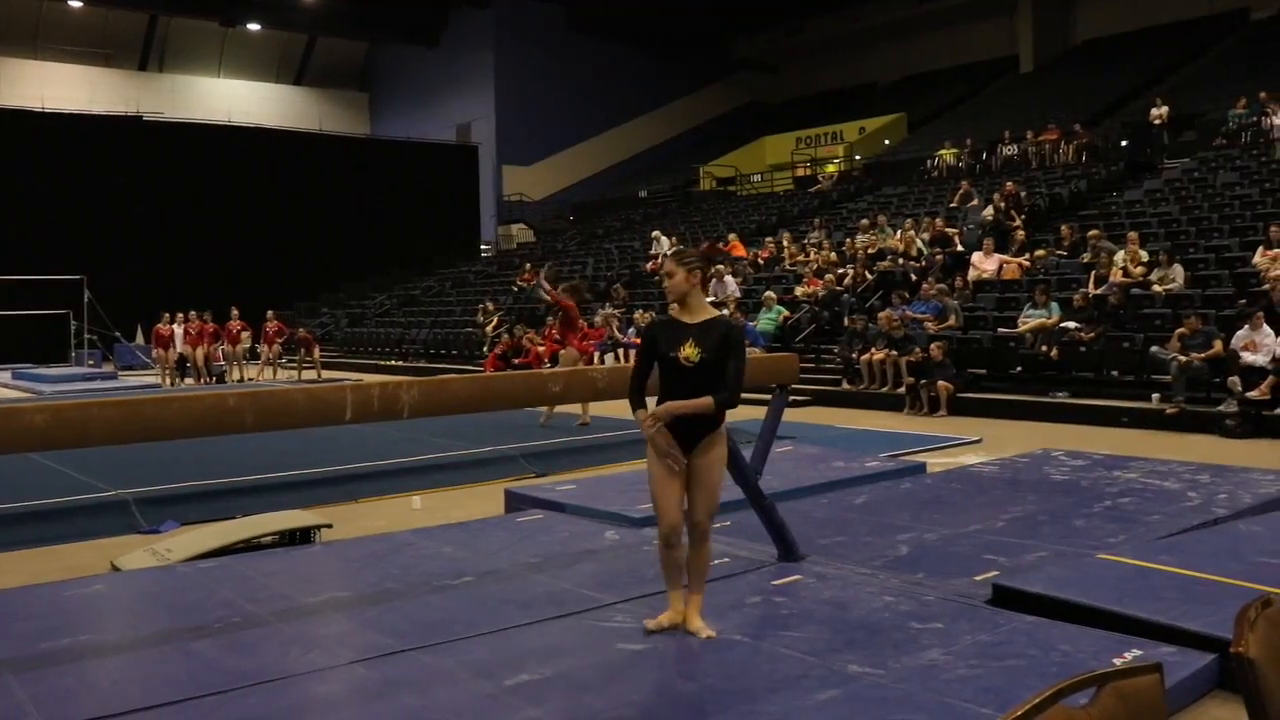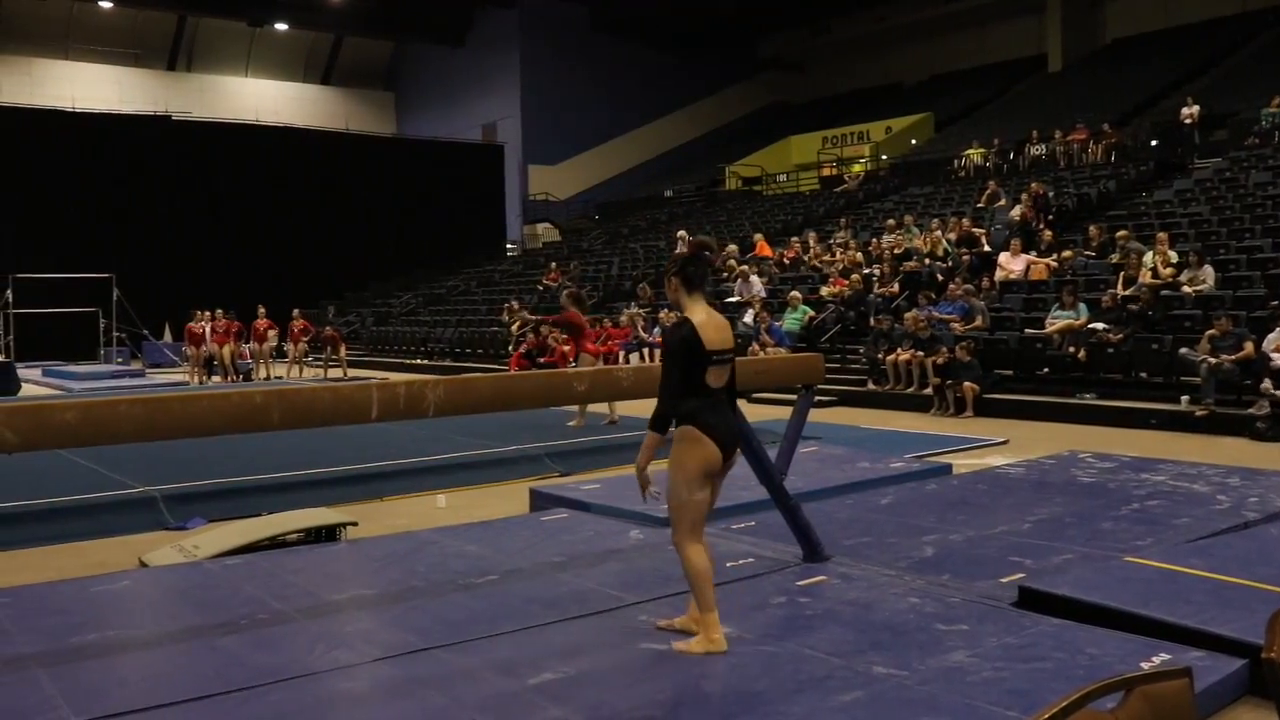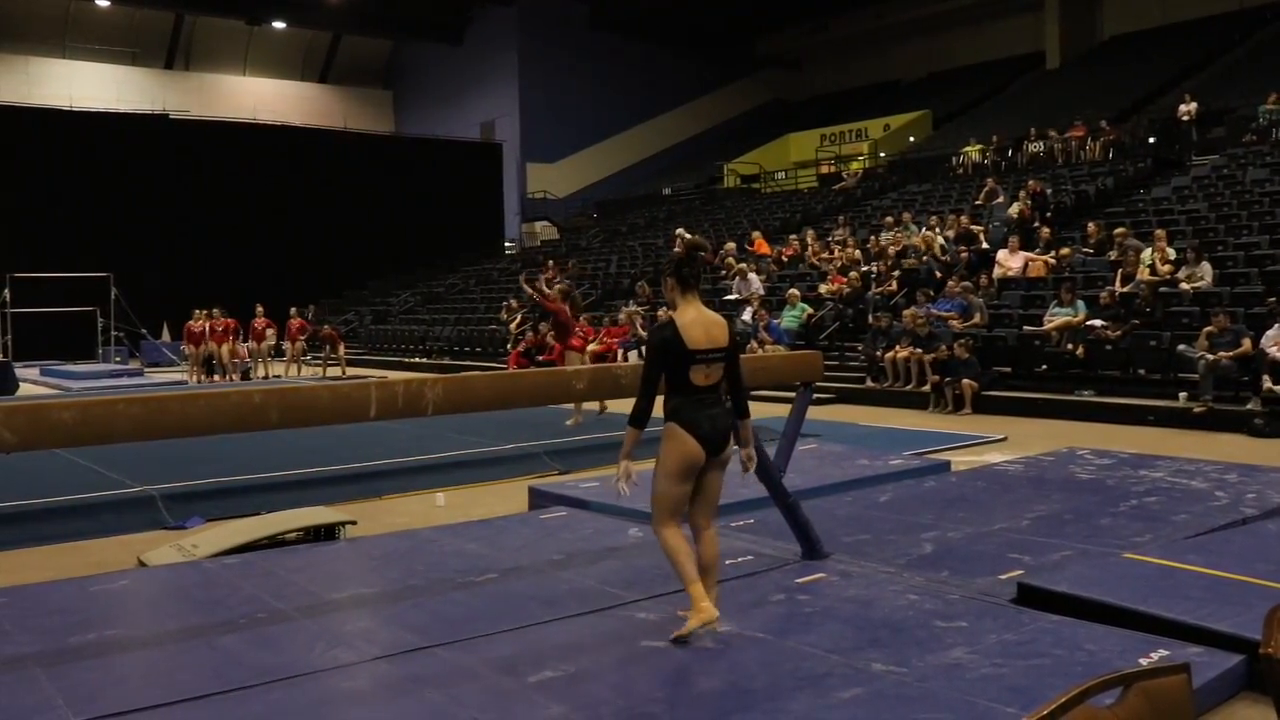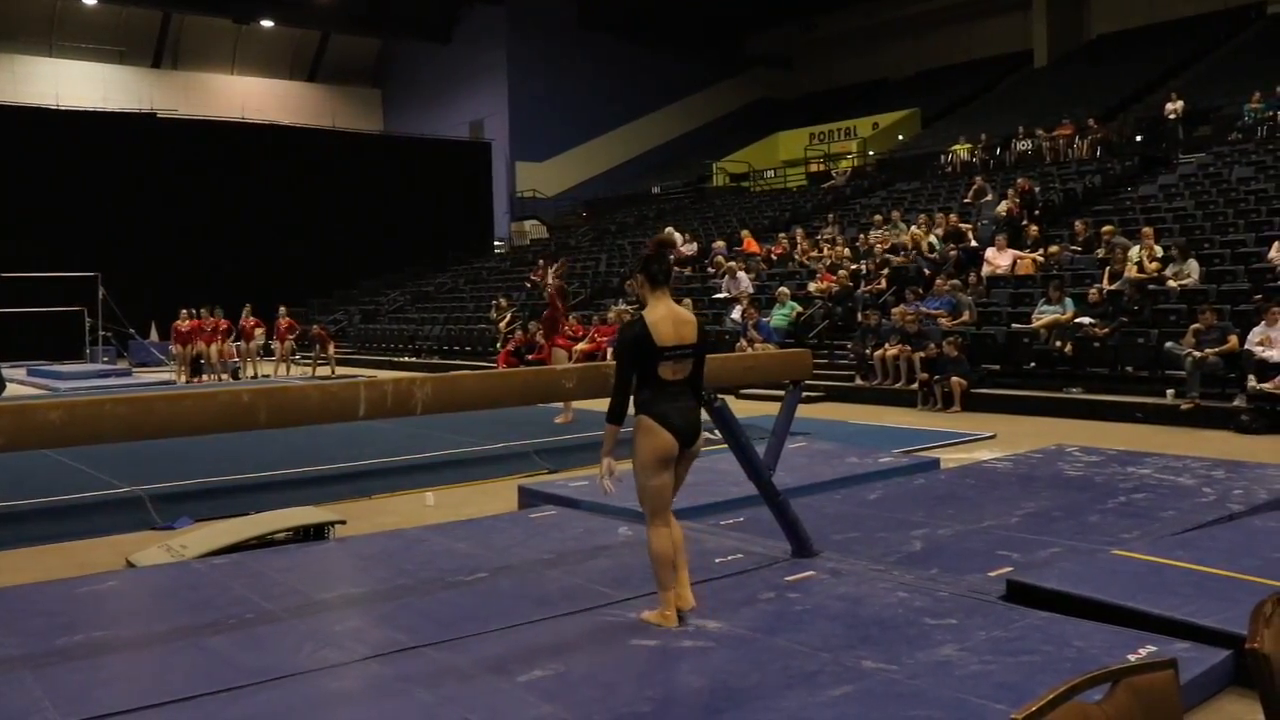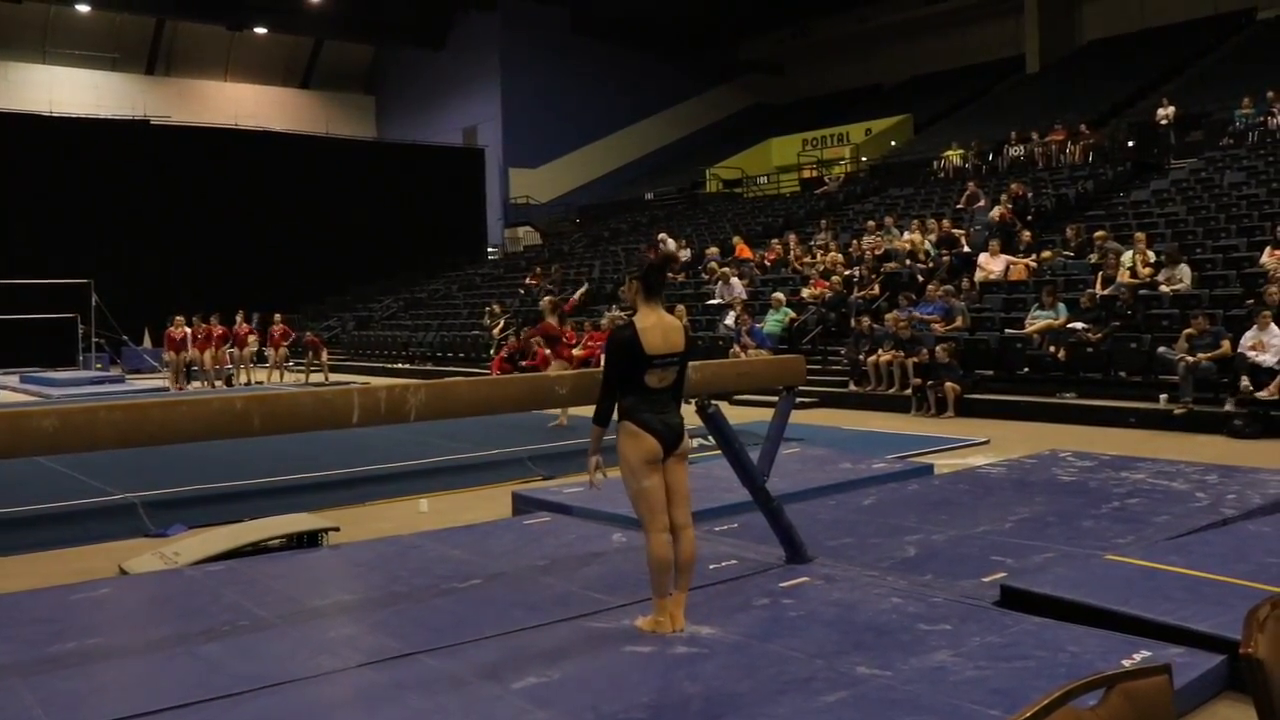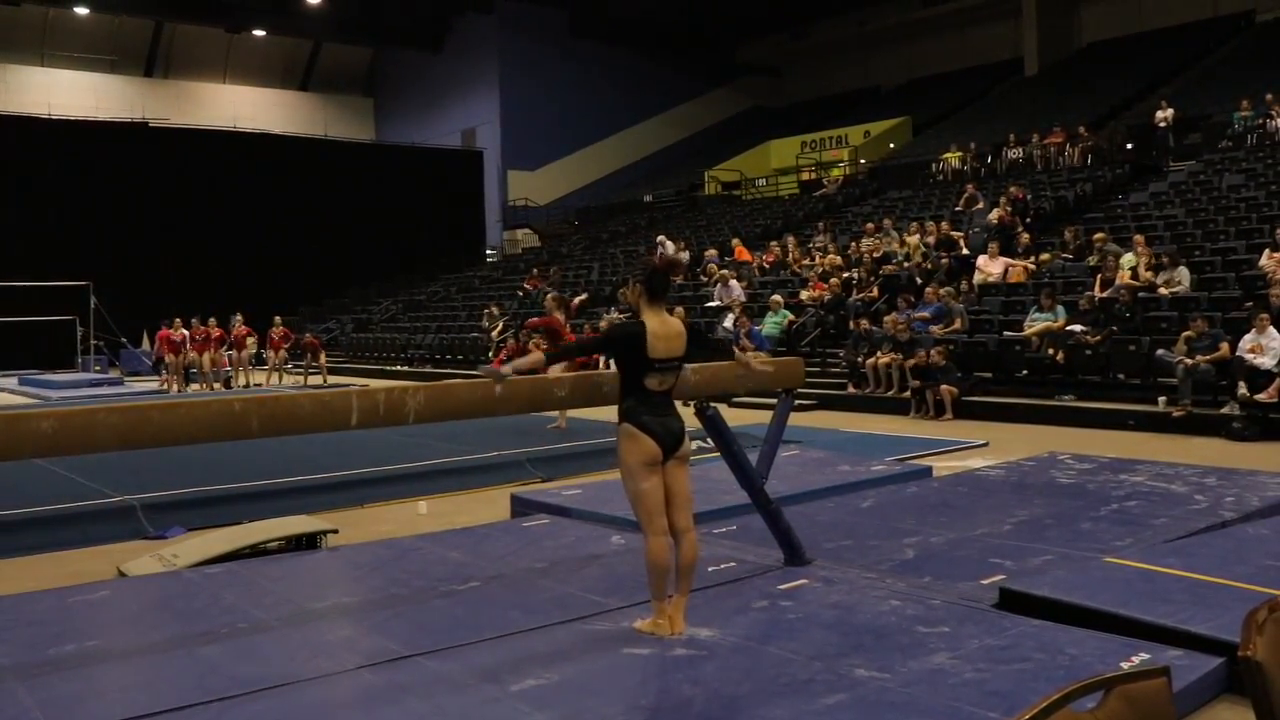
dt=0.7s
person 1, frame 1
left shoulder: (727, 329)
right shoulder: (658, 329)
left elbow: (731, 394)
right elbow: (637, 386)
left wrist: (681, 406)
right wrist: (648, 428)
left hip: (708, 437)
right hip: (668, 436)
left knee: (700, 527)
right knee: (670, 529)
left ankle: (694, 610)
right ankle: (675, 607)
person 1, frame 2
left shoulder: (679, 332)
right shoulder: (722, 324)
left elbow: (668, 403)
left wrist: (642, 462)
left hip: (698, 438)
right hip: (726, 433)
left knee: (686, 538)
right knee: (694, 531)
left ankle: (712, 632)
right ankle: (697, 615)
person 1, frame 3
left shoulder: (666, 332)
right shoulder: (724, 326)
left elbow: (645, 398)
right elbow: (737, 390)
left wrist: (625, 457)
right wrist: (747, 442)
left hip: (685, 433)
right hip: (721, 430)
left knee: (666, 522)
right knee: (704, 523)
left ankle: (701, 603)
right ankle: (706, 603)
person 1, frame 4
left shoulder: (636, 330)
right shoulder: (694, 324)
left elbow: (621, 395)
right elbow: (697, 384)
left wrist: (607, 453)
left hip: (656, 427)
right hip: (690, 423)
left knee: (656, 520)
right knee: (665, 512)
left ankle: (666, 609)
right ankle: (684, 592)
person 1, frame 5
left shoulder: (623, 335)
right shoulder: (681, 331)
left elbow: (609, 396)
left wrist: (594, 449)
left hip: (640, 432)
right hip: (675, 428)
left knee: (657, 527)
right knee: (682, 523)
left ankle: (661, 615)
right ankle: (678, 610)
person 1, frame 6
left shoulder: (630, 332)
right shoulder: (684, 331)
left elbow: (571, 348)
right elbow: (716, 345)
left wrist: (512, 367)
right wrist: (749, 361)
left hip: (639, 434)
right hip: (674, 429)
left knee: (656, 531)
right knee: (684, 526)
left ankle: (661, 616)
right ankle: (679, 612)
